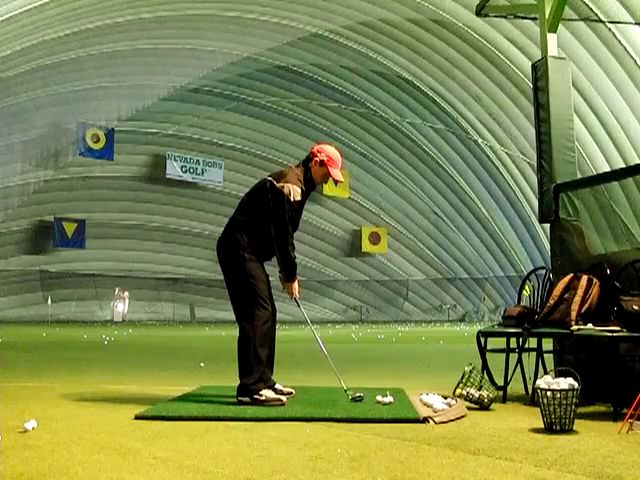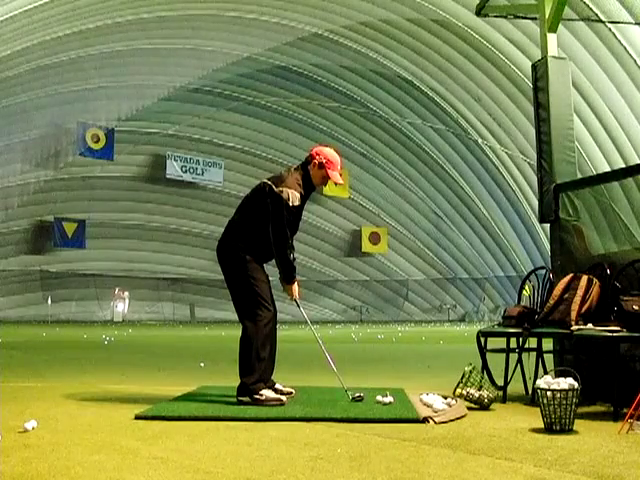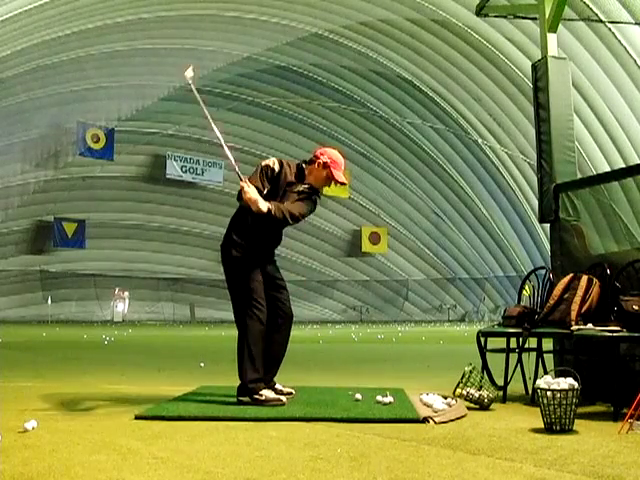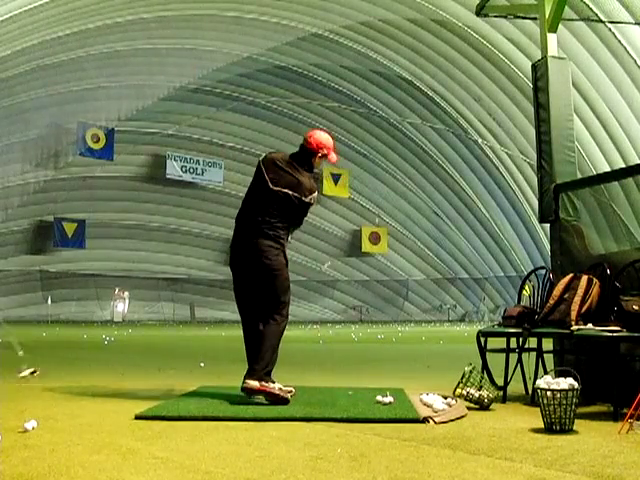
dt=0.7s
person 1, frame 1
left shoulder: (296, 183)
right shoulder: (290, 186)
left elbow: (284, 234)
right elbow: (281, 236)
left wrist: (287, 272)
right wrist: (290, 276)
left hip: (248, 251)
right hip: (239, 250)
left knee: (266, 314)
right knee: (256, 315)
left ankle: (262, 379)
right ankle: (250, 387)
person 1, frame 2
left shoulder: (297, 186)
right shoulder: (289, 189)
left elbow: (284, 237)
right elbow: (280, 239)
left wrist: (289, 275)
right wrist: (289, 279)
left hip: (247, 253)
right hip: (238, 252)
left knee: (267, 315)
right knee: (259, 315)
left ankle: (263, 380)
right ankle: (250, 387)
person 1, frame 3
left shoulder: (310, 196)
right shoulder: (276, 167)
left elbow: (289, 213)
right elbow: (247, 191)
left wrist: (264, 206)
right wrist: (250, 195)
left hip: (264, 254)
right hip: (240, 248)
left knee: (282, 315)
right knee: (254, 315)
left ankle: (264, 380)
right ankle: (250, 387)
person 1, frame 4
left shoulder: (270, 160)
right shoulder: (308, 188)
left hip: (241, 243)
right hip: (268, 249)
left knee: (252, 315)
right knee: (275, 314)
left ankle: (259, 377)
right ankle: (258, 377)
